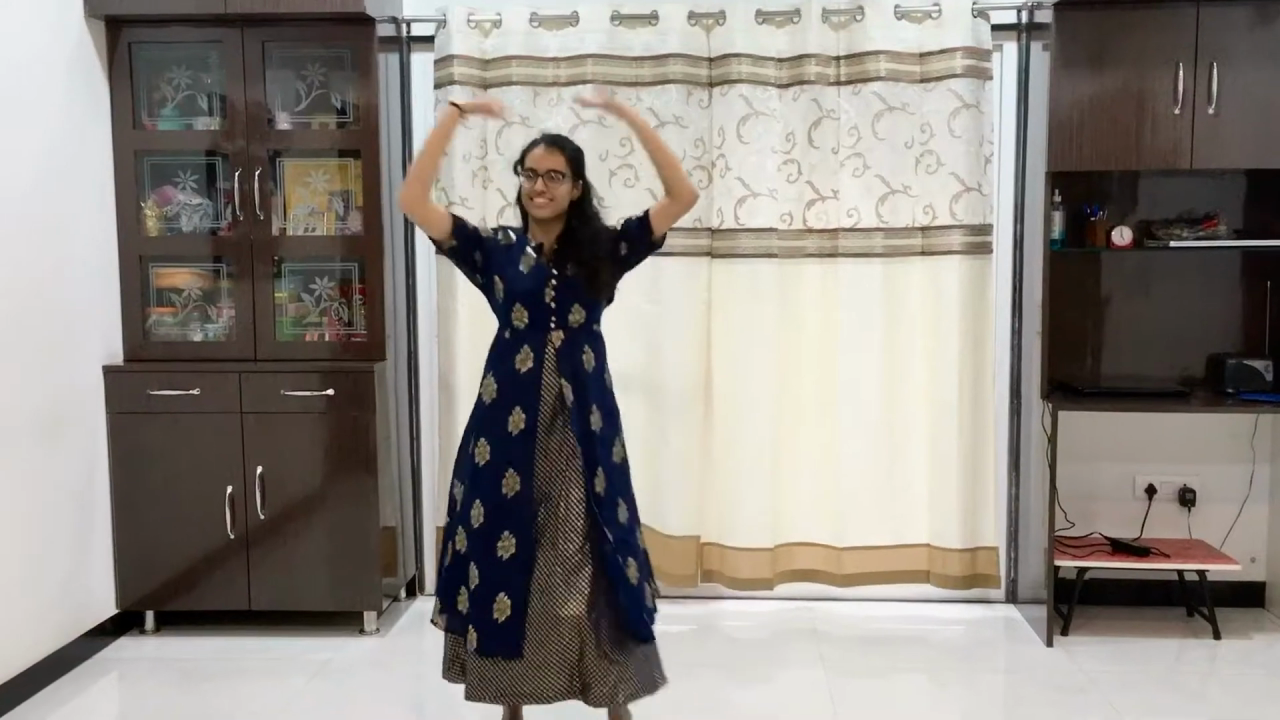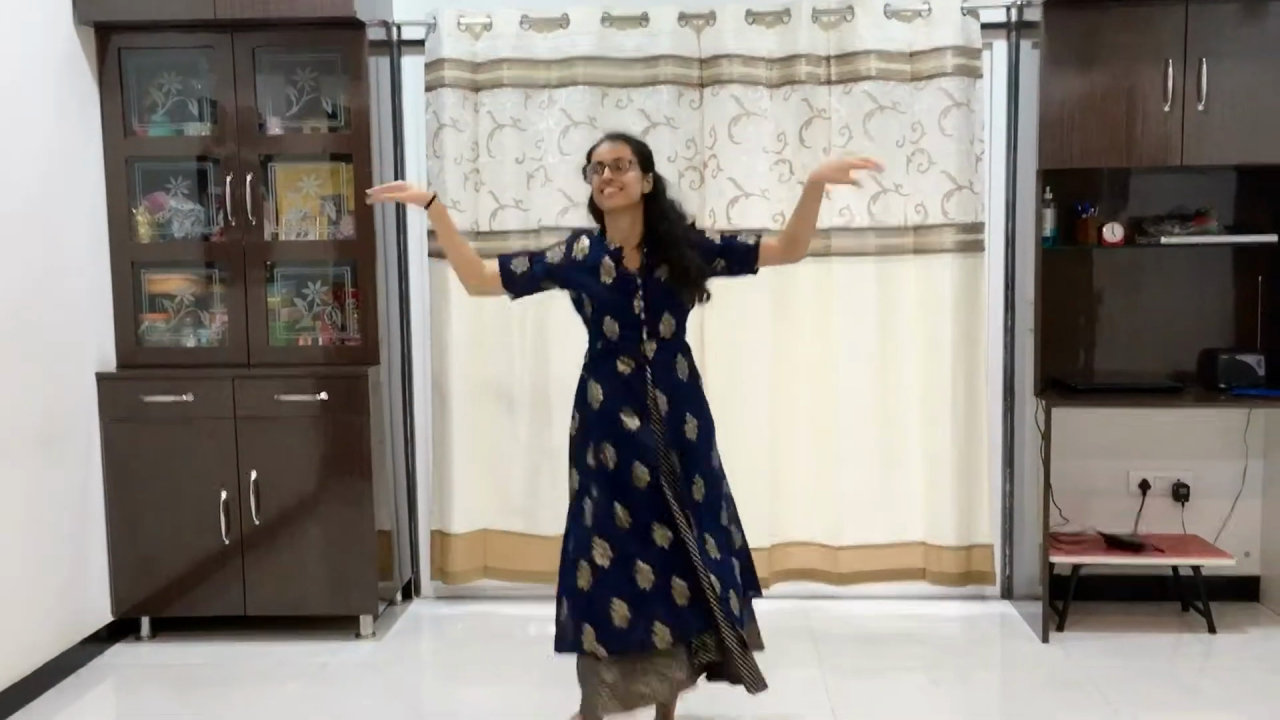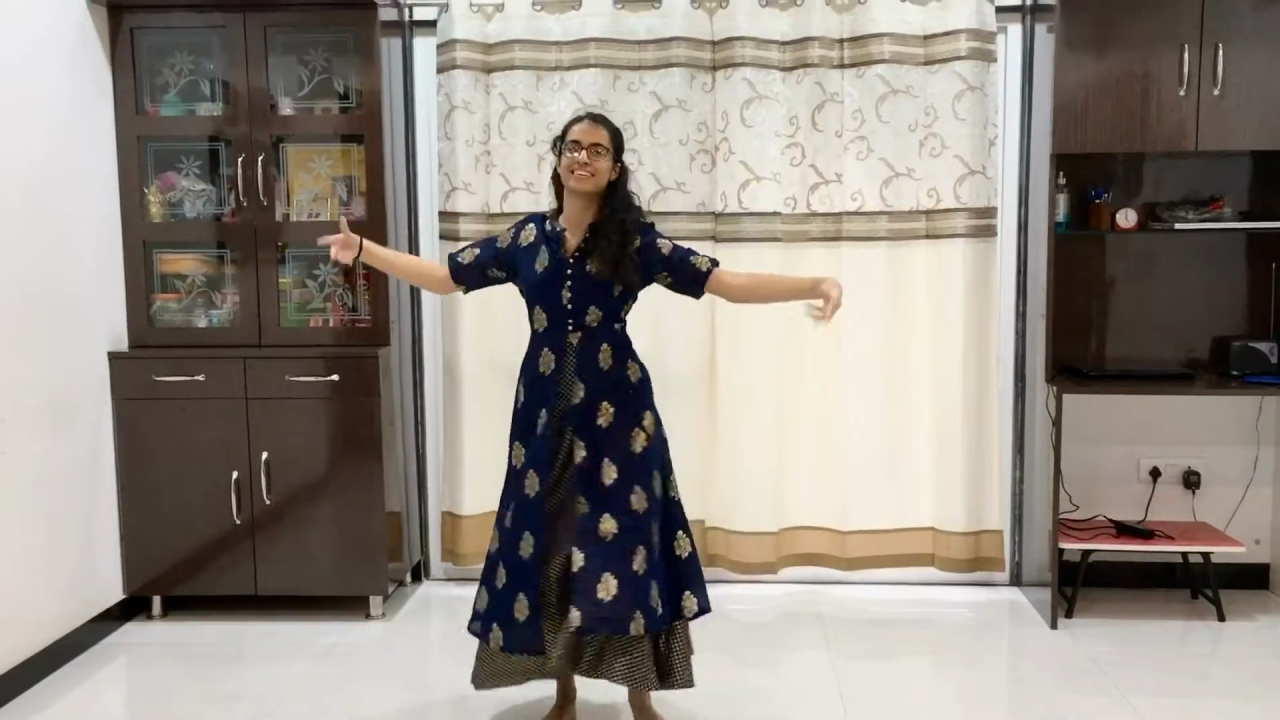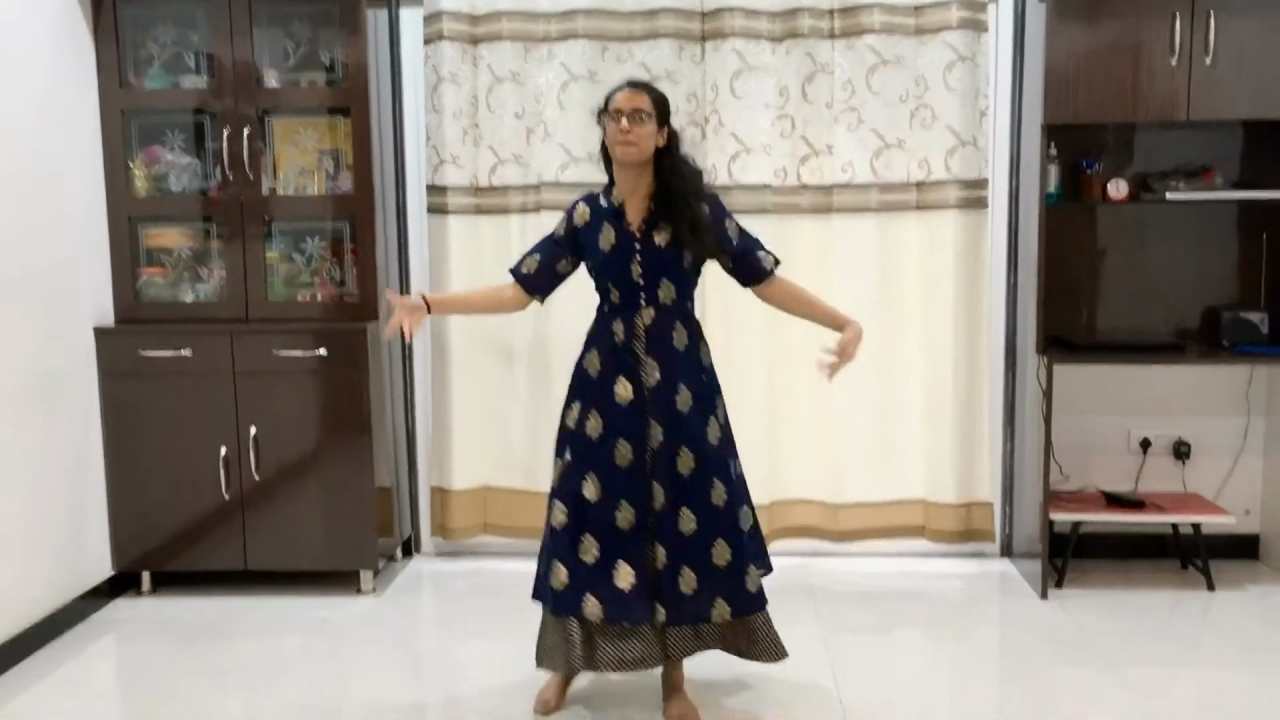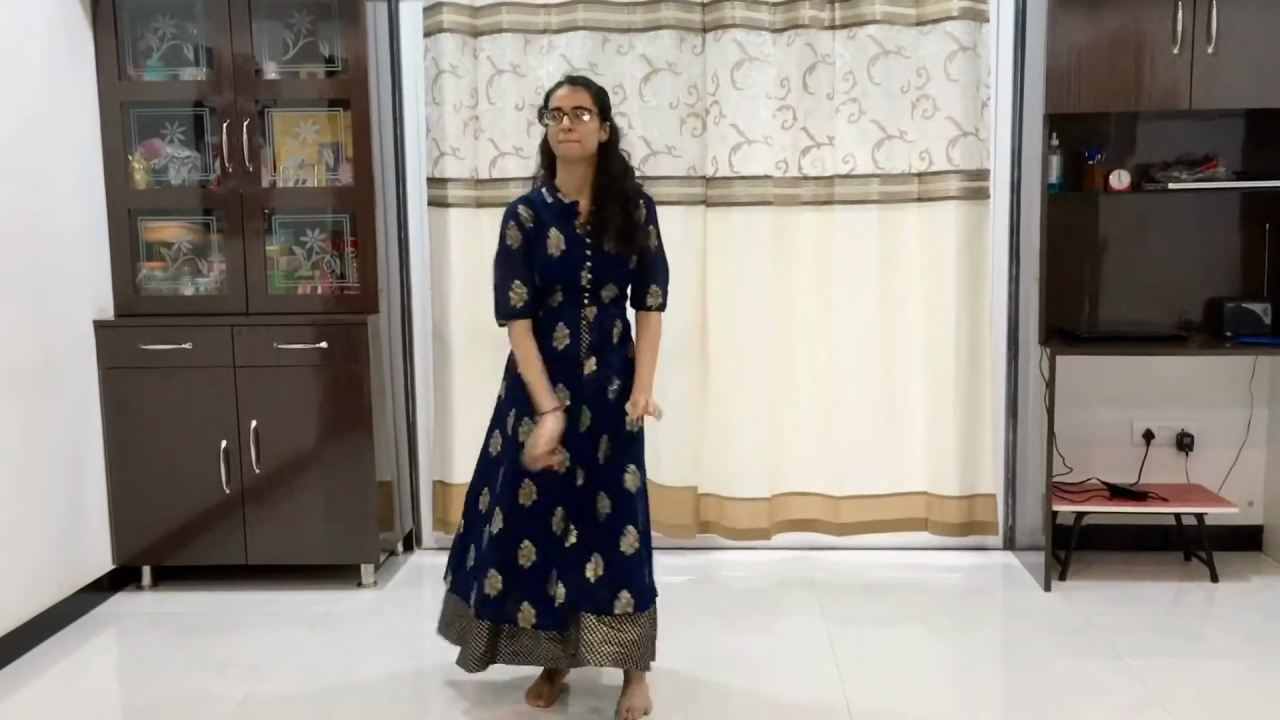
dt=1s
person 1, frame 1
left shoulder: (603, 249)
right shoulder: (495, 250)
left elbow: (681, 197)
right elbow: (415, 202)
left wrist: (631, 118)
right wrist: (455, 114)
left hip: (584, 420)
right hip: (508, 420)
left knee: (598, 556)
right knee: (503, 558)
person 1, frame 2
left shoulder: (685, 246)
right shoulder: (577, 254)
left elbow: (788, 248)
right elbow: (479, 278)
left wrist: (815, 187)
right wrist: (433, 208)
left hip: (678, 417)
right hip: (609, 416)
left knee: (688, 556)
right knee: (618, 554)
person 1, frame 3
left shoulder: (635, 240)
right shoulder: (525, 237)
left elbow: (727, 283)
right elbow: (444, 277)
left wrist: (810, 285)
right wrist: (361, 252)
left hip: (615, 402)
right hip: (544, 404)
left knee: (621, 541)
right knee: (543, 541)
person 1, frame 4
left shoulder: (697, 208)
right shoulder: (585, 215)
left elbow: (764, 276)
right elbow: (520, 289)
left wrist: (841, 325)
right wrist: (431, 304)
left hip: (681, 381)
right hip: (605, 381)
left knee: (690, 517)
right knee: (589, 515)
right ankle: (563, 663)
person 1, frame 5
left shoulder: (634, 206)
right shoulder: (525, 214)
left elbow: (651, 304)
right elbow: (516, 321)
left wrist: (643, 389)
right wrist: (546, 408)
left hip: (612, 383)
right hip: (542, 382)
left knee: (615, 520)
right knee: (533, 520)
right ankle: (552, 659)
